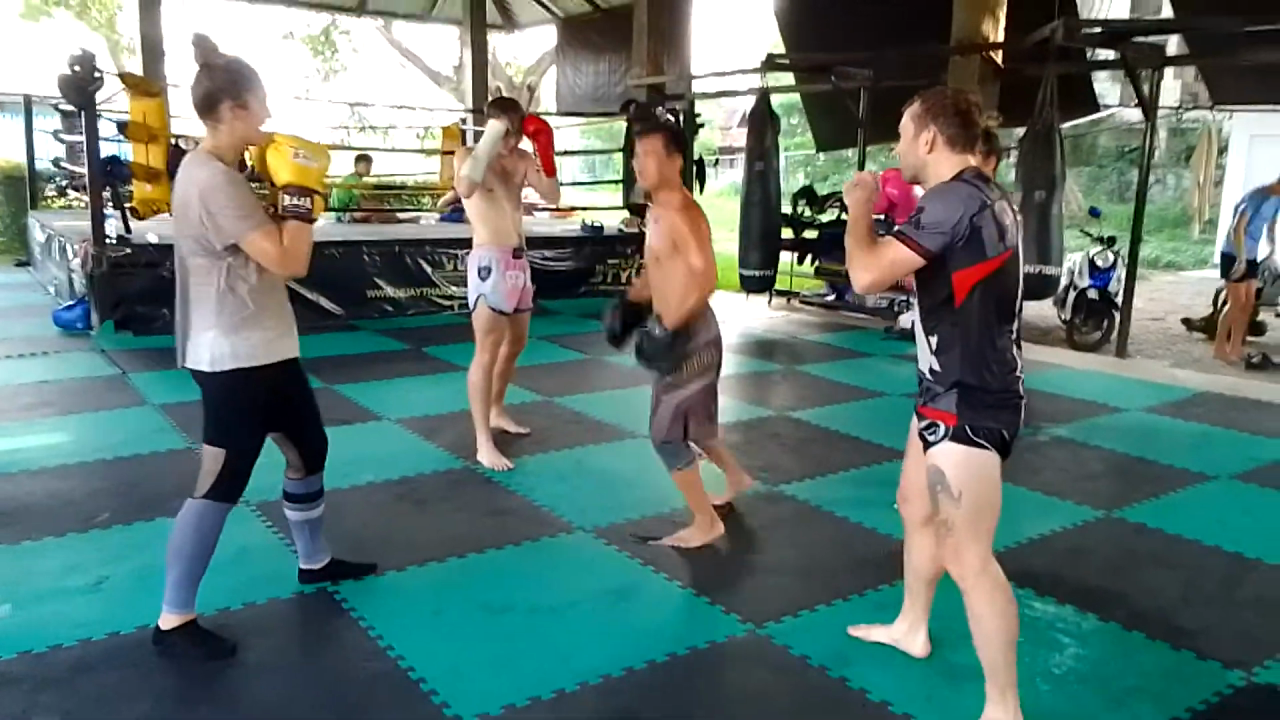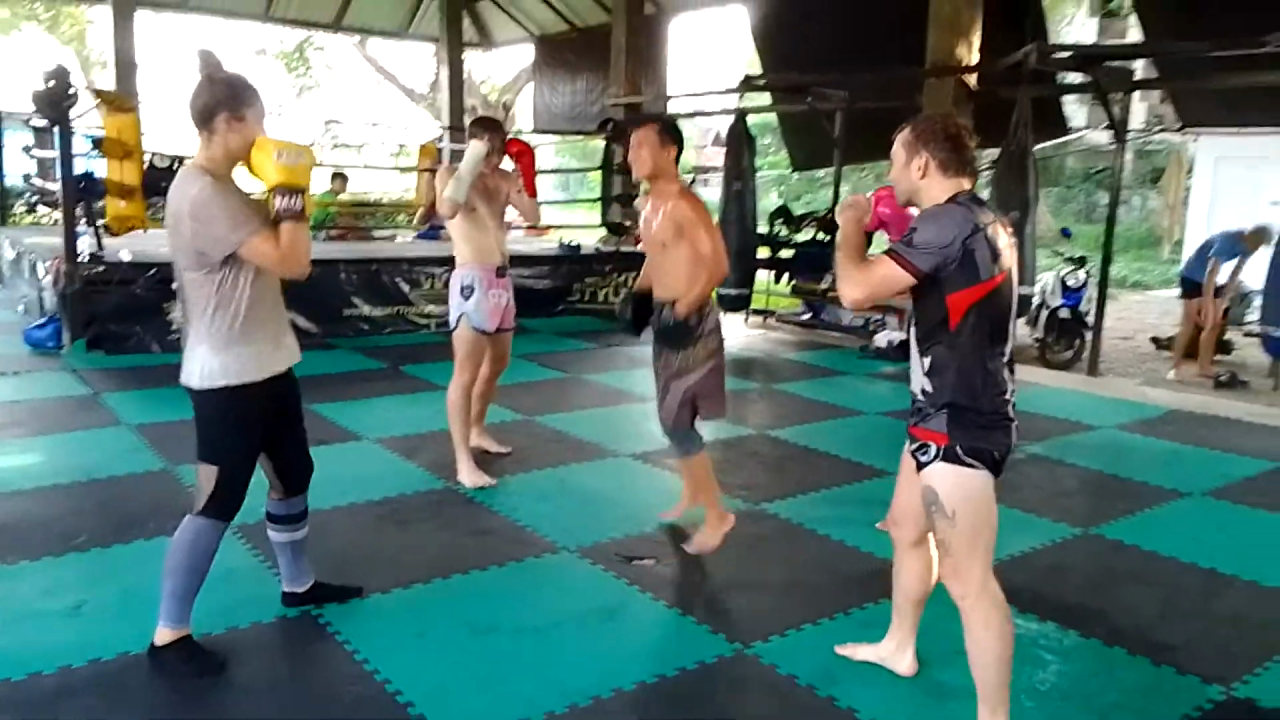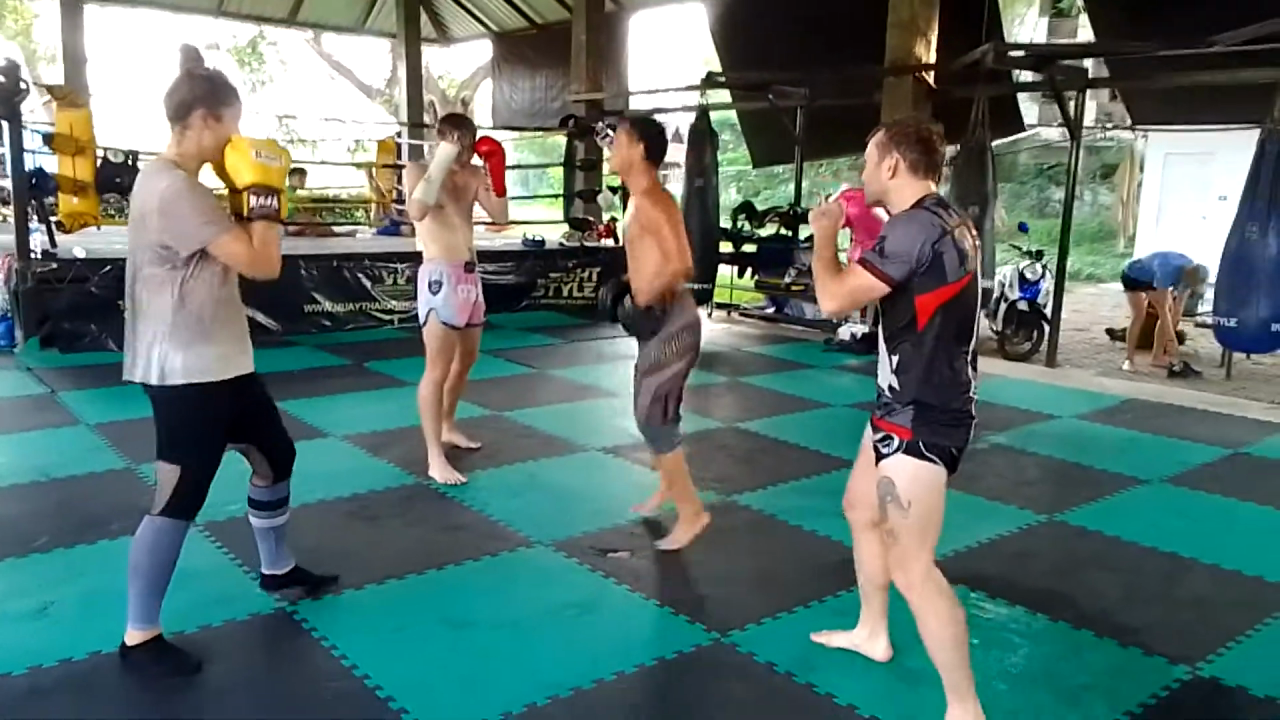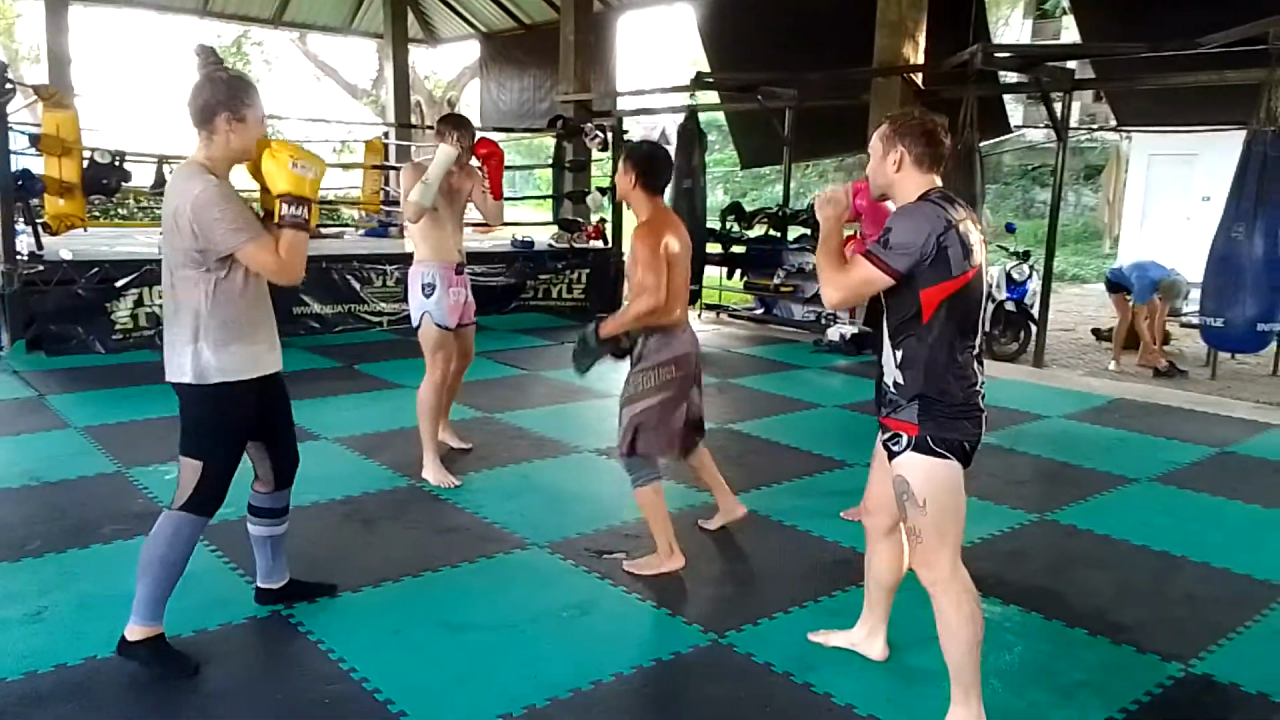
dt=0.3s
person 1, frame 1
left shoulder: (218, 171)
right shoulder: (212, 182)
left elbow: (270, 241)
right elbow: (290, 261)
left wrist: (287, 189)
right wrist: (300, 189)
left hip: (268, 348)
right hip: (234, 358)
left knee: (308, 450)
right knee: (220, 487)
left ankle: (315, 561)
right ankle: (174, 620)
person 1, frame 2
left shoulder: (216, 186)
right shoulder: (203, 195)
left elbow: (266, 251)
right elbow: (292, 262)
left wrist: (279, 191)
right wrist: (289, 189)
left hip: (263, 363)
right hip: (229, 375)
left knee: (293, 473)
right knee: (217, 503)
left ankle: (298, 584)
right ankle: (169, 635)
person 1, frame 3
left shoulder: (176, 181)
right shoulder: (173, 190)
left elbow: (232, 250)
right elbow: (261, 263)
left wrist: (245, 194)
right wrist: (263, 188)
left hip: (220, 362)
right hip: (187, 372)
left knee: (276, 456)
right knee: (179, 502)
left ankle: (278, 569)
right ankle: (139, 636)
person 1, frame 4
left shoulder: (208, 183)
right shoulder: (206, 194)
left elbow: (258, 251)
right elbow: (287, 270)
left wrist: (279, 198)
right wrist: (295, 194)
left hip: (248, 361)
right hip: (219, 371)
left knee: (278, 464)
right knee: (198, 499)
left ankle: (273, 581)
right ankle: (142, 631)
person 2, frame 1
left shoulder: (953, 199)
right shoulder: (981, 197)
left elbow: (868, 275)
left wrist: (860, 209)
right wrist: (898, 214)
left hip: (970, 404)
right hip: (952, 392)
left knee: (967, 556)
right knee: (917, 510)
right ankle: (911, 628)
person 2, frame 2
left shoulder: (947, 223)
right shoulder: (979, 221)
left elbow: (856, 291)
left wrist: (851, 230)
right wrist: (894, 233)
left hip: (961, 426)
right hip: (944, 415)
left knee: (968, 578)
right knee: (907, 530)
right ankle: (898, 647)
person 2, frame 3
left shoulder: (916, 227)
right shoulder: (942, 221)
left elbow: (832, 299)
left wrist: (826, 233)
left hip: (922, 420)
right hip: (905, 406)
left knee: (913, 567)
right knee: (863, 512)
right ankle: (872, 633)
person 2, frame 4
left shoulder: (919, 220)
right shoulder: (951, 215)
left elbow: (836, 291)
left wrist: (832, 223)
left hip: (931, 416)
right hip: (915, 405)
left knee: (936, 564)
right knee: (879, 519)
right ankle: (871, 633)
person 3, frame 1
left shoulder: (683, 215)
right shoulder: (656, 212)
left elbow: (706, 281)
left wrist: (665, 328)
right wrist: (628, 303)
left hip: (690, 335)
right hip: (672, 330)
left knee: (666, 433)
right knee: (689, 422)
left ankle: (706, 522)
right ankle: (736, 478)
person 3, frame 2
left shoulder: (685, 204)
right shoulder: (647, 203)
left elbow: (717, 266)
left wrist: (681, 312)
right wrist: (637, 295)
left hip: (691, 323)
right hip: (669, 319)
left knee: (676, 420)
right knee: (674, 414)
left ankle: (717, 514)
right ankle: (694, 493)
person 3, frame 3
left shoulder: (651, 201)
right shoulder: (643, 198)
left elbow: (680, 264)
left wrist: (638, 303)
right wrist: (626, 291)
left hip: (668, 318)
right hip: (662, 315)
left knee: (653, 416)
right knee: (656, 408)
left ankle: (691, 512)
right ankle: (669, 486)
person 3, frame 4
left shoulder: (647, 232)
right shoulder: (671, 224)
left elbow: (651, 299)
left wrist: (601, 332)
right wrist: (625, 329)
left hip: (660, 349)
right hip: (677, 342)
left knee: (635, 450)
right knee: (681, 435)
left ankle: (667, 552)
right ankle: (728, 503)
person 4, frame 1
left shoulder: (522, 158)
right shoulder: (468, 155)
left elbow: (552, 195)
right elbow: (465, 188)
left wrist: (545, 151)
right wrist: (488, 141)
left hip: (519, 259)
right hip: (490, 260)
left knee: (515, 344)
right knee: (487, 352)
left ankle: (496, 411)
right ankle: (484, 444)
person 4, frame 2
left shoulder: (505, 178)
right shoulder: (450, 174)
left elbow: (533, 217)
right elbow: (447, 210)
left wrist: (526, 173)
right wrist: (470, 163)
left hip: (501, 278)
right hip: (473, 279)
left knee: (497, 363)
right knee: (466, 372)
left ankle: (477, 431)
right ankle: (464, 463)
person 4, frame 3
left shoulder: (474, 174)
right shoulder: (419, 171)
left elbow: (500, 217)
right elbow: (417, 211)
left wrist: (497, 174)
right wrist: (440, 164)
left hip: (470, 274)
right hip: (440, 275)
left knee: (466, 359)
right knee: (438, 368)
left ankle: (448, 427)
right ankle: (435, 459)
person 4, frame 4
left shoulder: (469, 175)
right shoulder: (414, 170)
left elbow: (494, 218)
right elbow: (412, 214)
left wrist: (494, 176)
right wrist: (439, 166)
left hip: (459, 275)
right hip: (431, 276)
left knee: (463, 359)
right knee: (438, 369)
left ankle: (442, 426)
right ankle: (430, 461)
